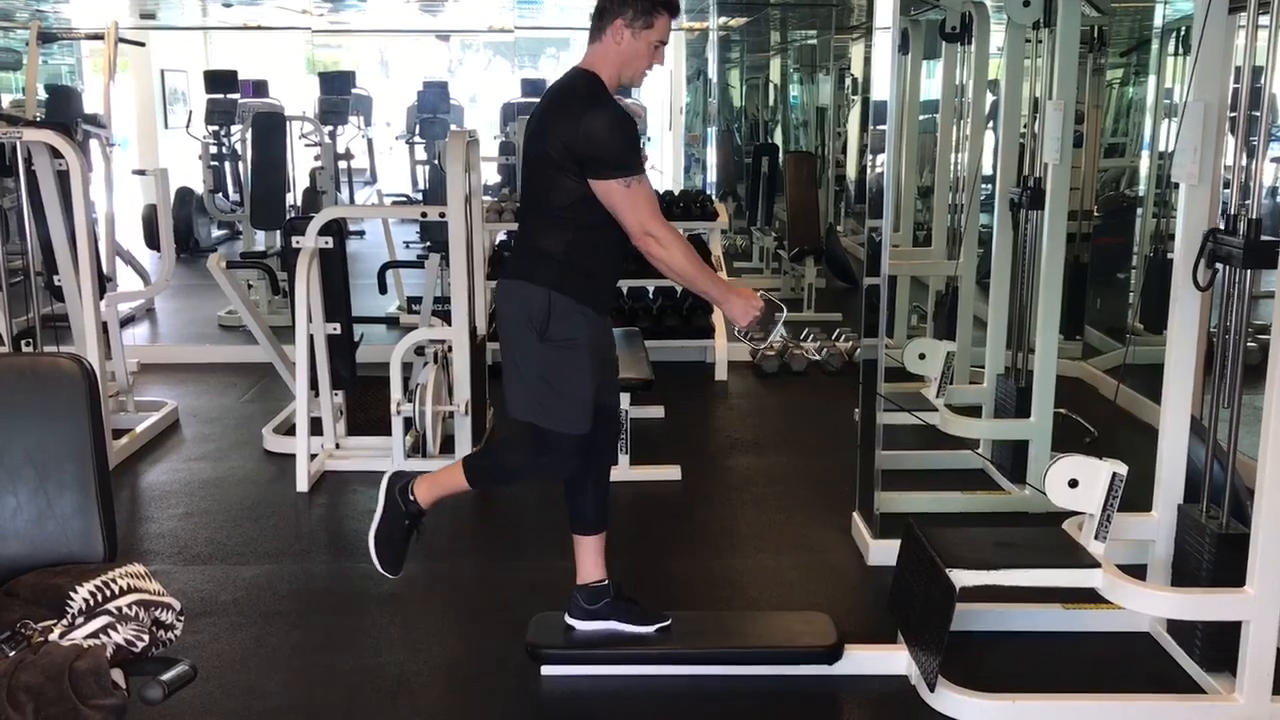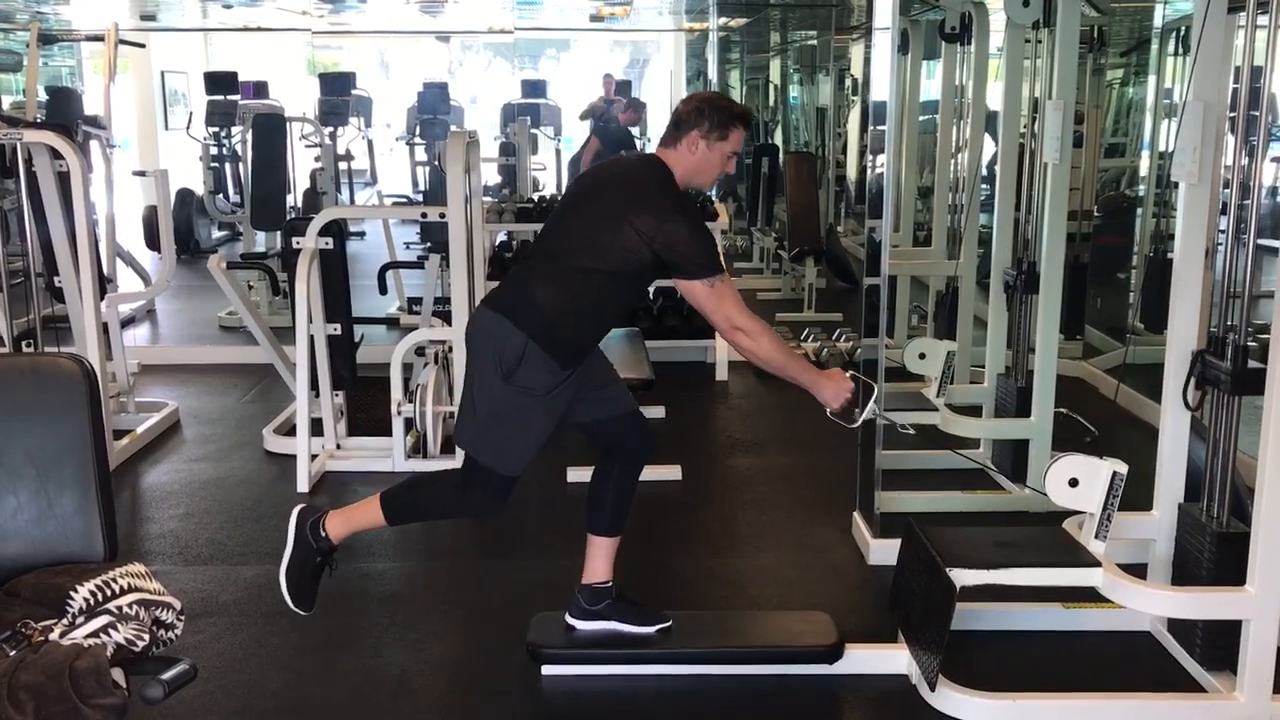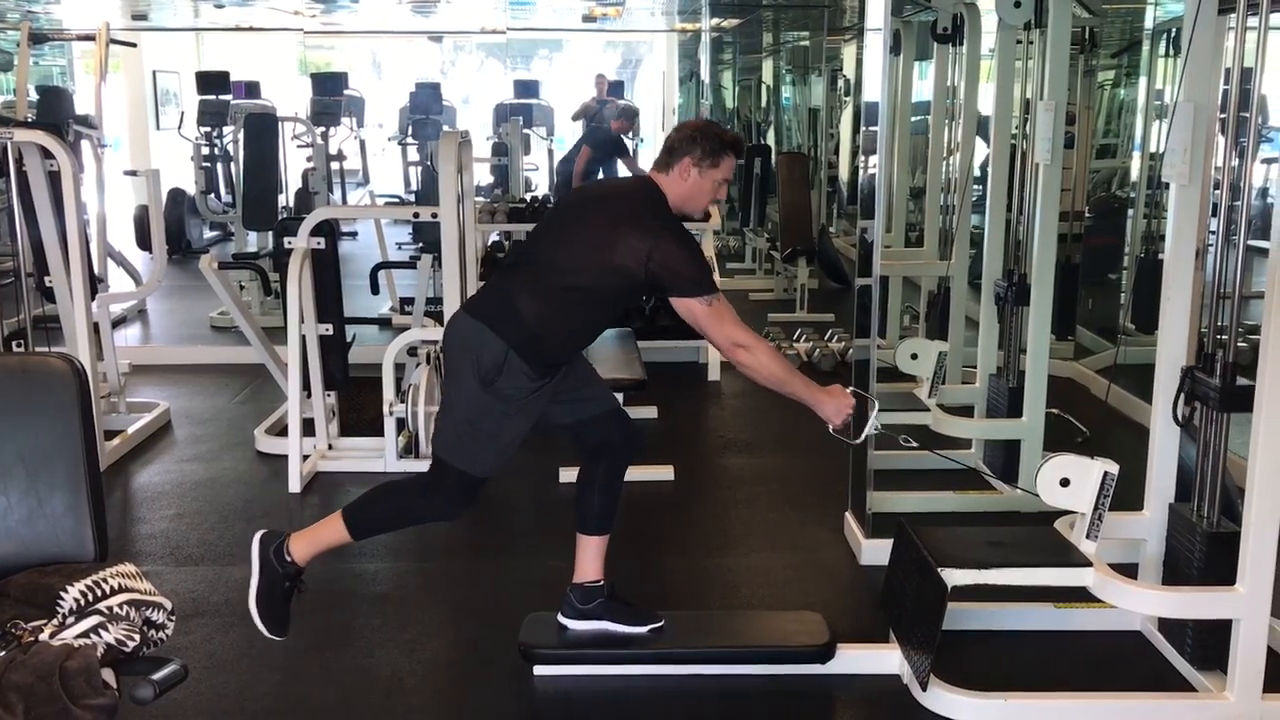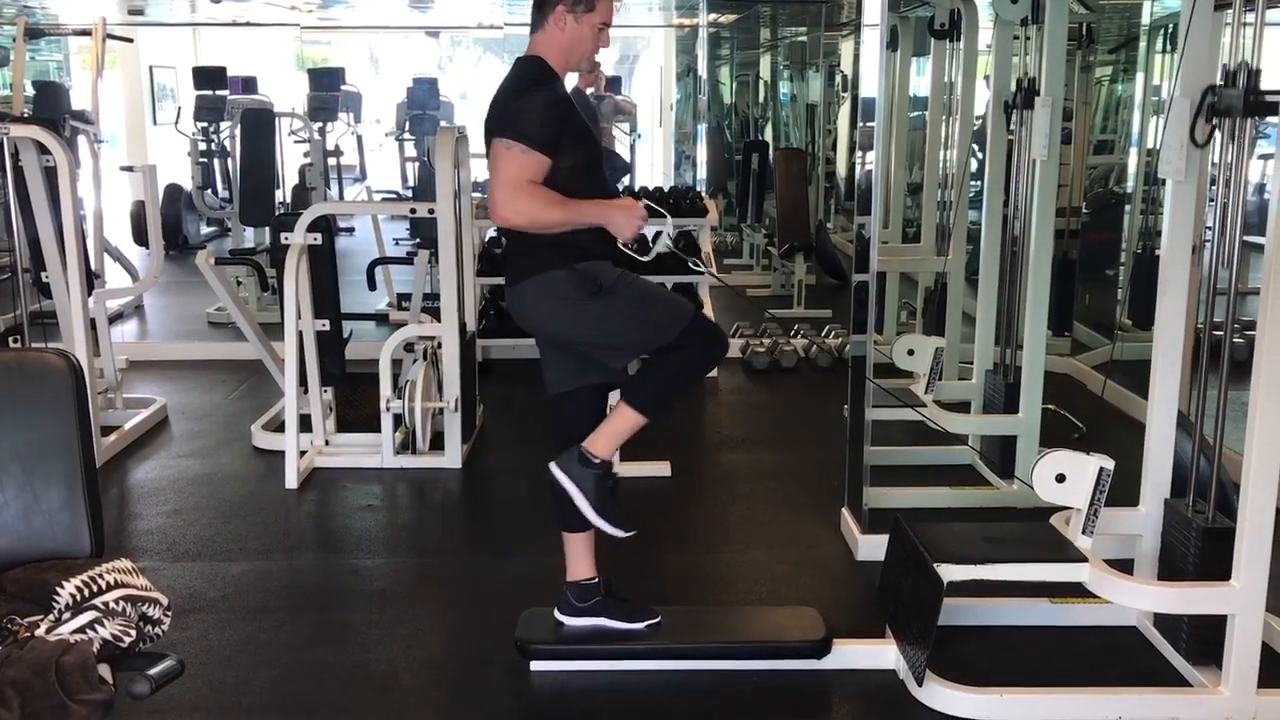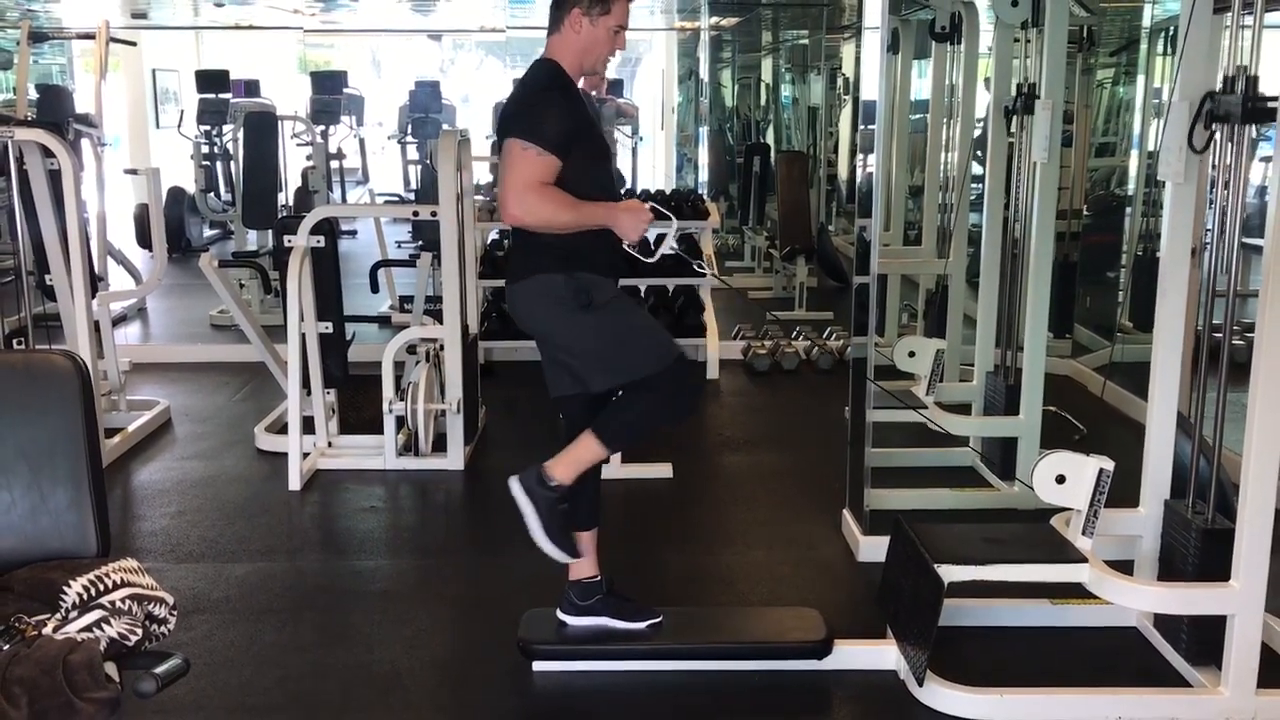
dt=1s
person 1, frame 1
left shoulder: (572, 99)
right shoulder: (597, 116)
right elbow: (649, 233)
right wrist: (727, 298)
left hip: (566, 298)
right hip: (549, 301)
left knee: (594, 437)
right knee: (554, 446)
left ankle: (592, 596)
right ankle: (410, 495)
person 1, frame 2
left shoulder: (624, 175)
right shoulder: (671, 217)
right elbow: (738, 327)
right wrist: (818, 382)
left hip: (550, 337)
right hip: (521, 344)
left knee: (628, 439)
right knee: (483, 487)
left ankle: (593, 598)
right ankle: (322, 530)
person 1, frame 3
left shoulder: (612, 197)
right shoulder: (661, 238)
right elbow: (737, 344)
right wrist: (819, 398)
left hip: (531, 347)
right hip: (498, 353)
left knee: (612, 438)
right knee: (451, 488)
left ankle: (586, 596)
right ankle: (289, 554)
person 1, frame 4
left shoulder: (537, 90)
right shoulder: (535, 95)
right elbow: (510, 204)
left wrist: (603, 213)
right wrist: (604, 215)
left hip: (558, 285)
right hip: (562, 284)
left knee: (580, 434)
right knee: (700, 340)
left ankle: (582, 593)
right ankle: (593, 460)
person 1, frame 5
left shoulder: (554, 94)
right shoulder: (547, 97)
right elbow: (520, 204)
left wrist: (614, 216)
right wrist: (612, 216)
left hip: (568, 285)
right hip: (563, 287)
left knee: (590, 428)
right knee: (673, 387)
left ankle: (585, 593)
right ankle: (549, 481)
